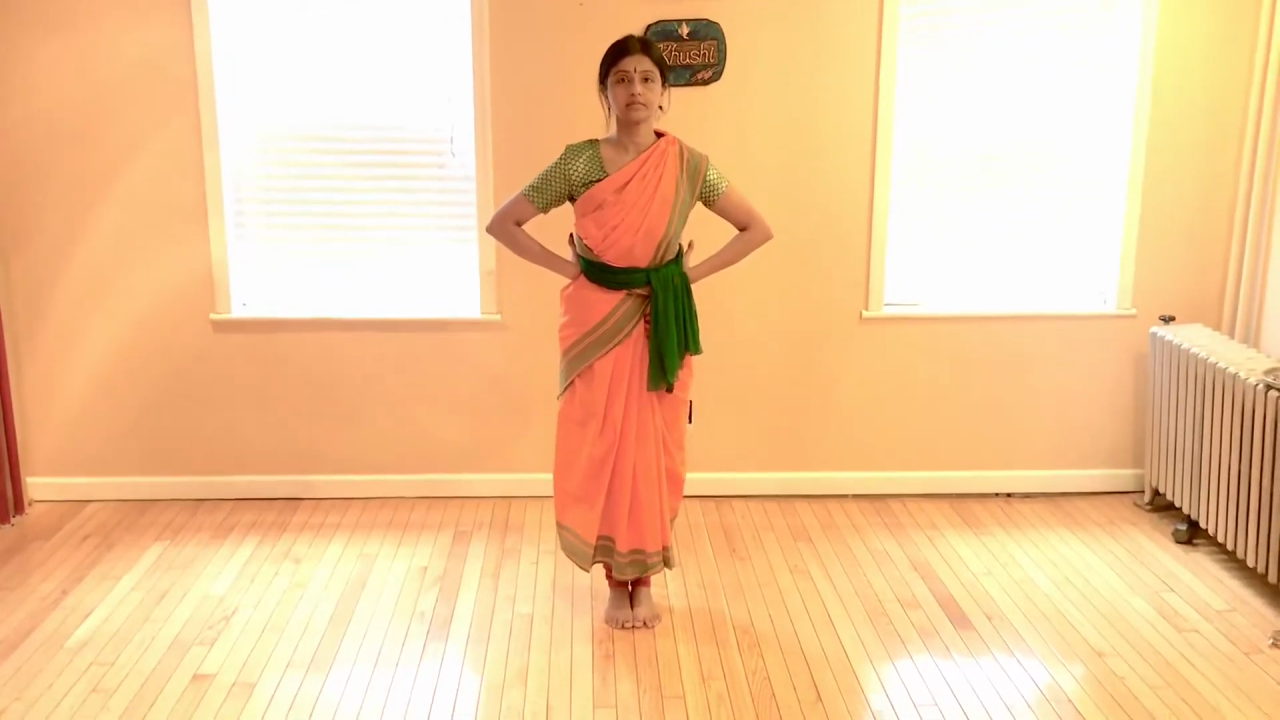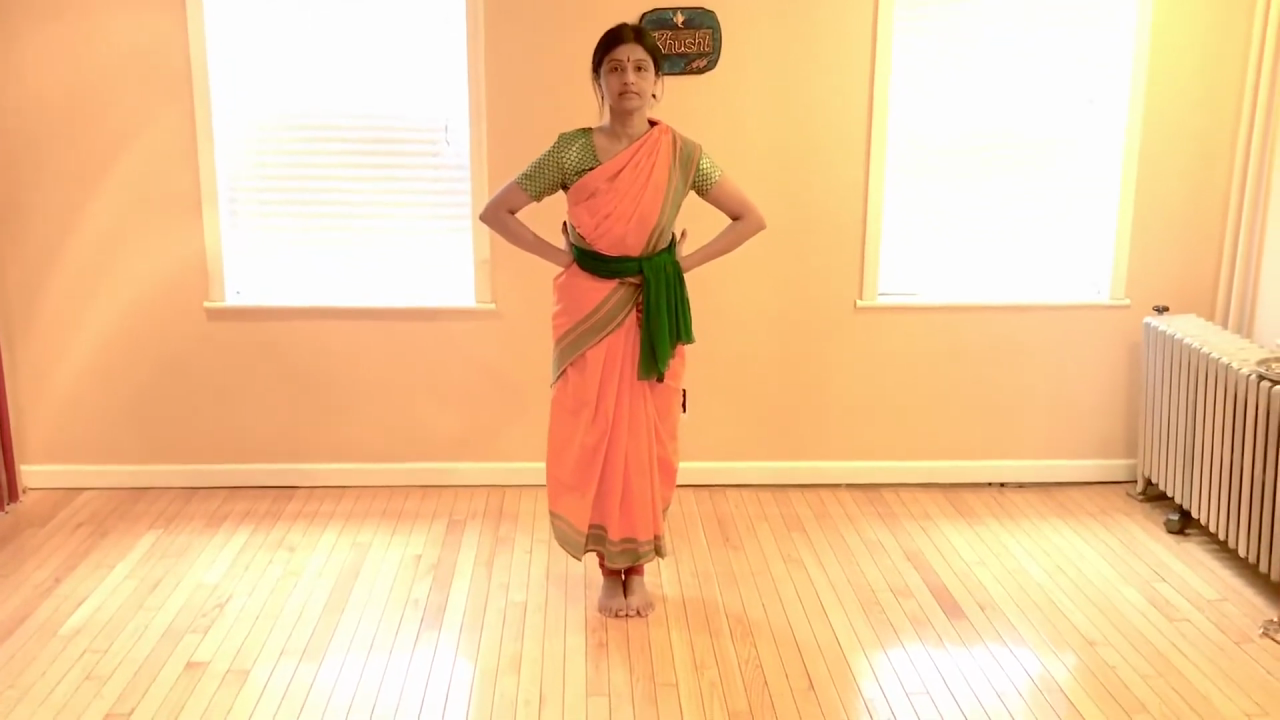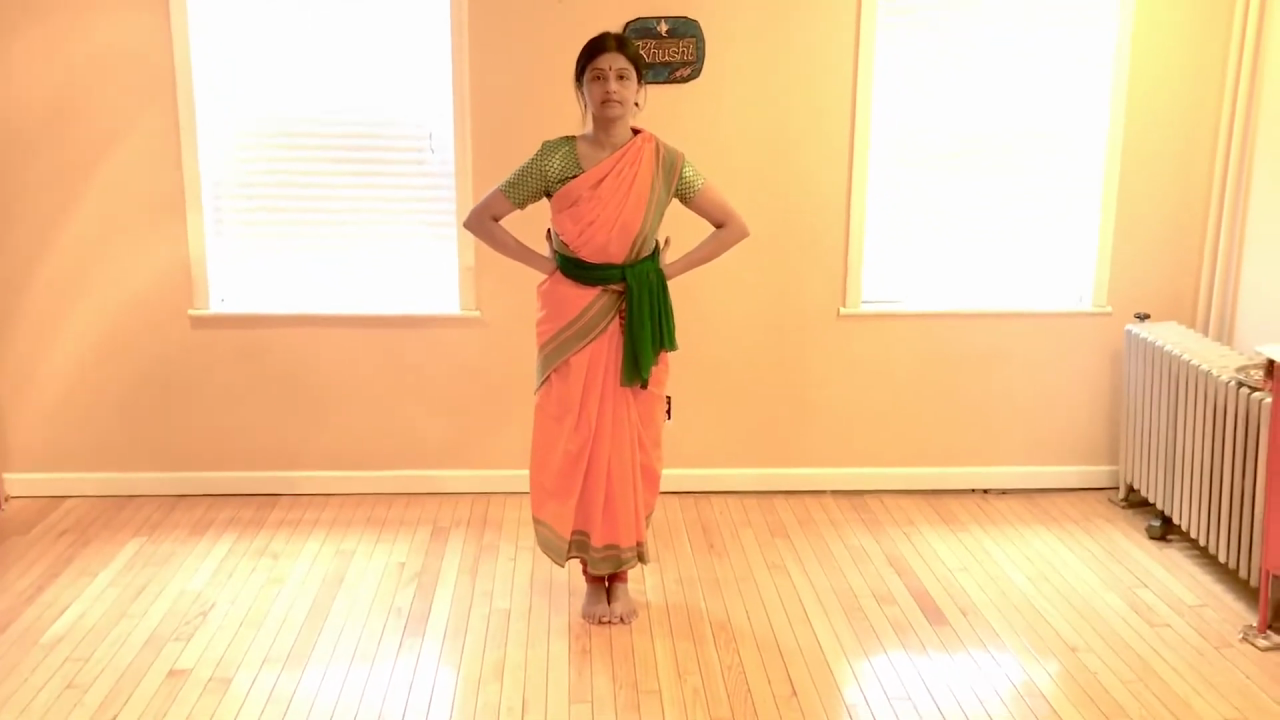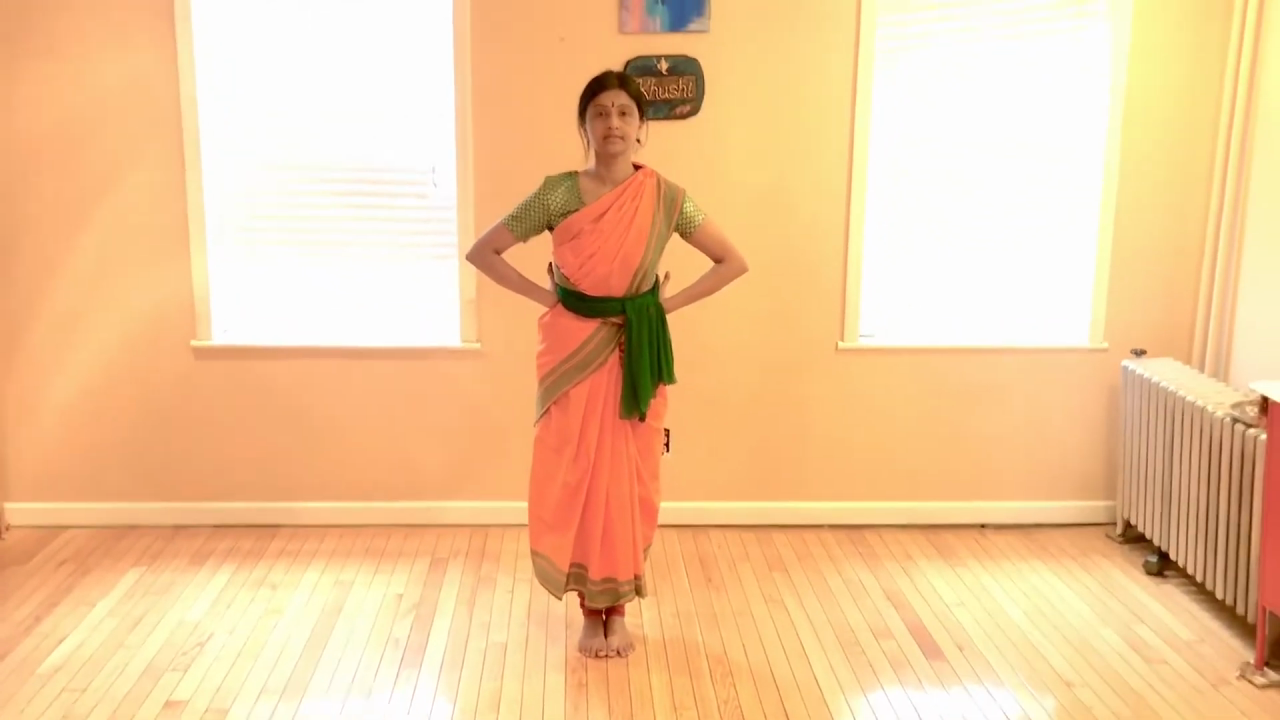
dt=0.5s
person 1, frame 1
left shoulder: (688, 166)
right shoulder: (578, 162)
left elbow: (757, 229)
right elbow: (502, 223)
left wrist: (694, 272)
right wrist: (567, 267)
left hip: (660, 323)
right hip: (596, 322)
left knee: (653, 449)
right knee: (600, 450)
left ankle: (645, 579)
right ankle: (615, 582)
person 1, frame 2
left shoulder: (682, 154)
right shoulder: (572, 151)
left elbow: (750, 219)
right elbow: (495, 211)
left wrist: (686, 261)
right wrist: (560, 256)
left hip: (653, 312)
right hip: (589, 309)
left knee: (645, 438)
right knee: (594, 438)
left ankle: (637, 567)
right ankle: (609, 571)
person 1, frame 3
left shoulder: (664, 162)
right shoulder: (554, 159)
left elbow: (734, 226)
right elbow: (479, 218)
left wrist: (670, 269)
right wrist: (543, 263)
left hip: (636, 319)
right hip: (573, 316)
left knee: (629, 445)
right knee: (577, 444)
left ankle: (621, 574)
right ankle: (593, 577)
person 1, frame 4
left shoulder: (665, 198)
right shoulder: (557, 193)
left elbow: (732, 262)
right elbow: (482, 251)
left wrist: (669, 302)
right wrist: (544, 295)
left hip: (636, 354)
right hip: (573, 350)
left knee: (628, 478)
right knee: (576, 477)
left ankle: (618, 608)
right ankle: (590, 610)
